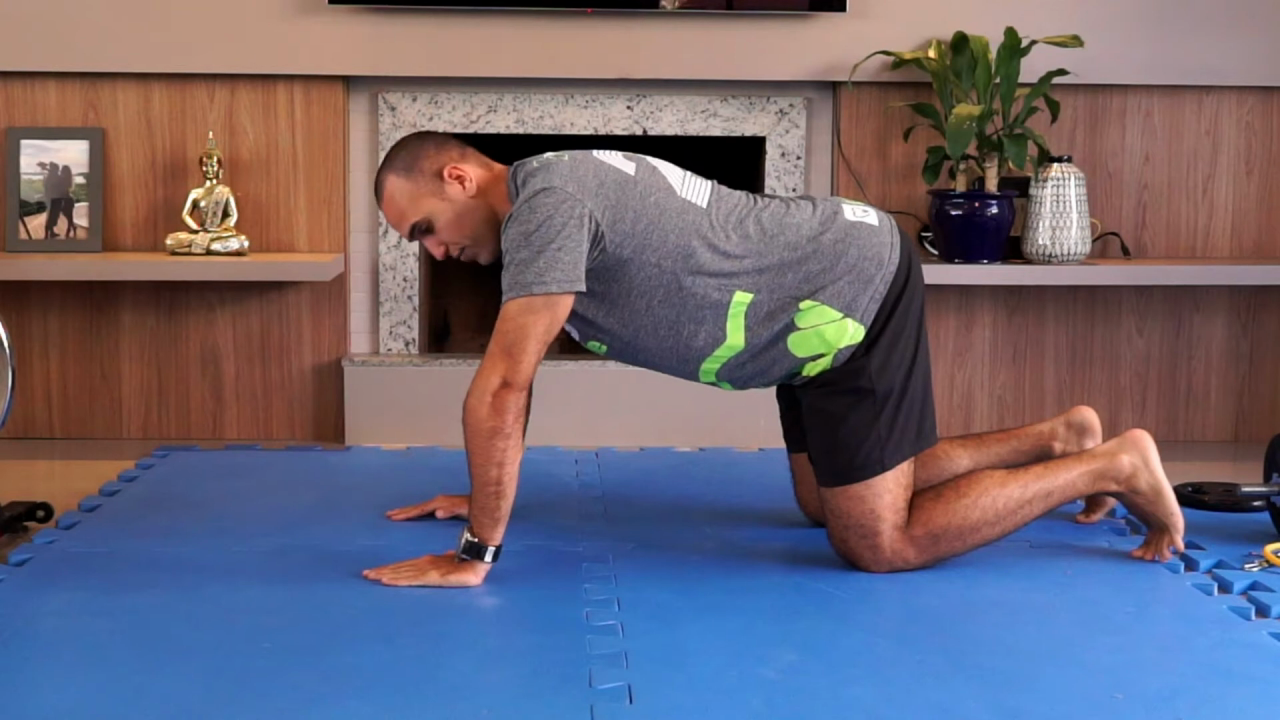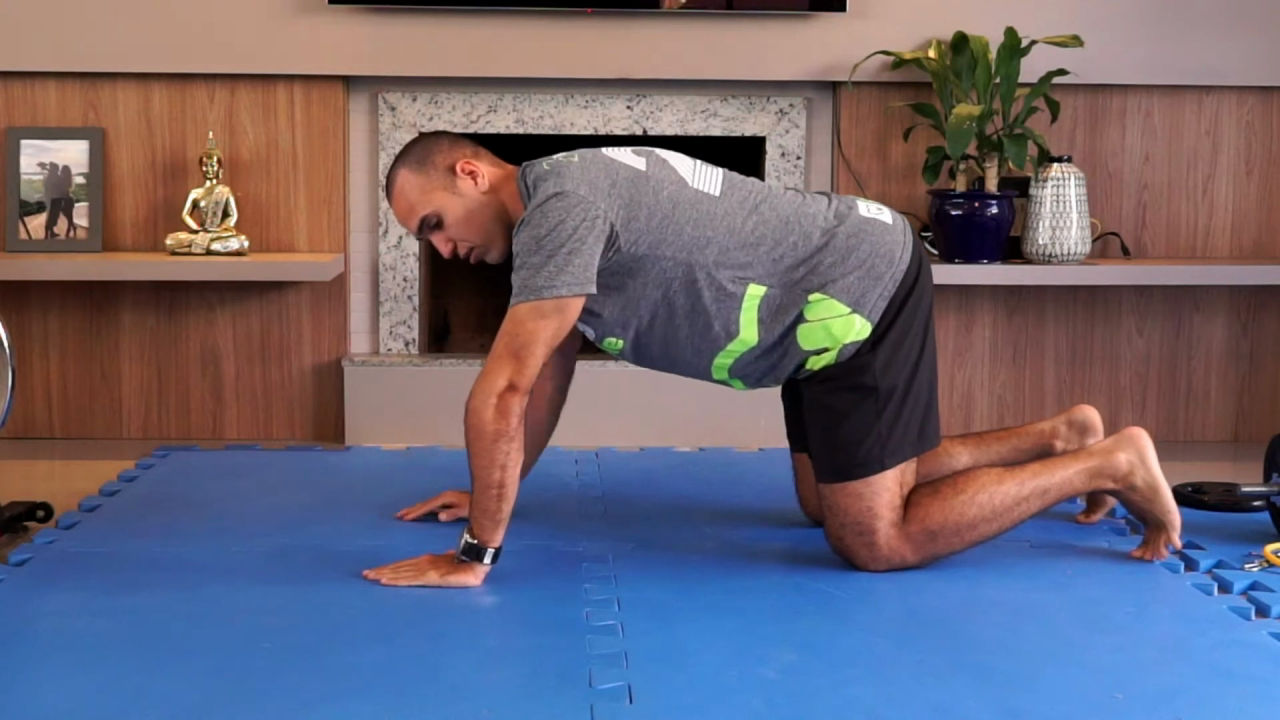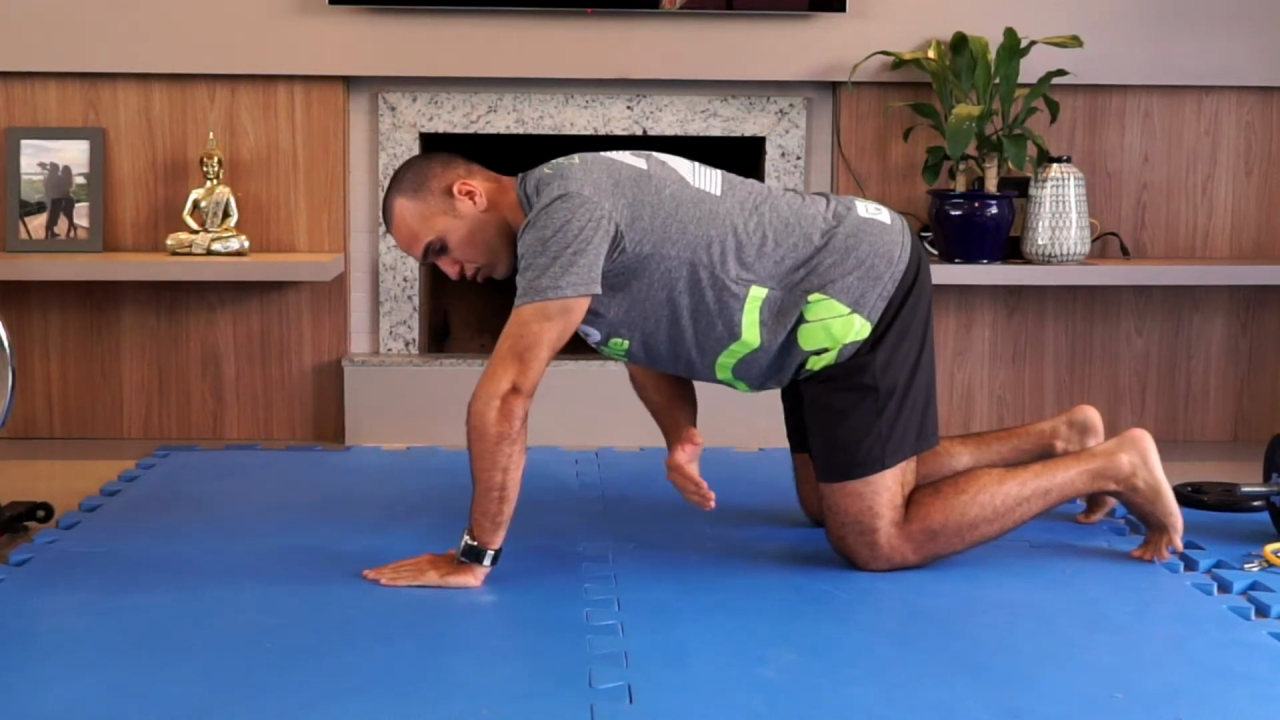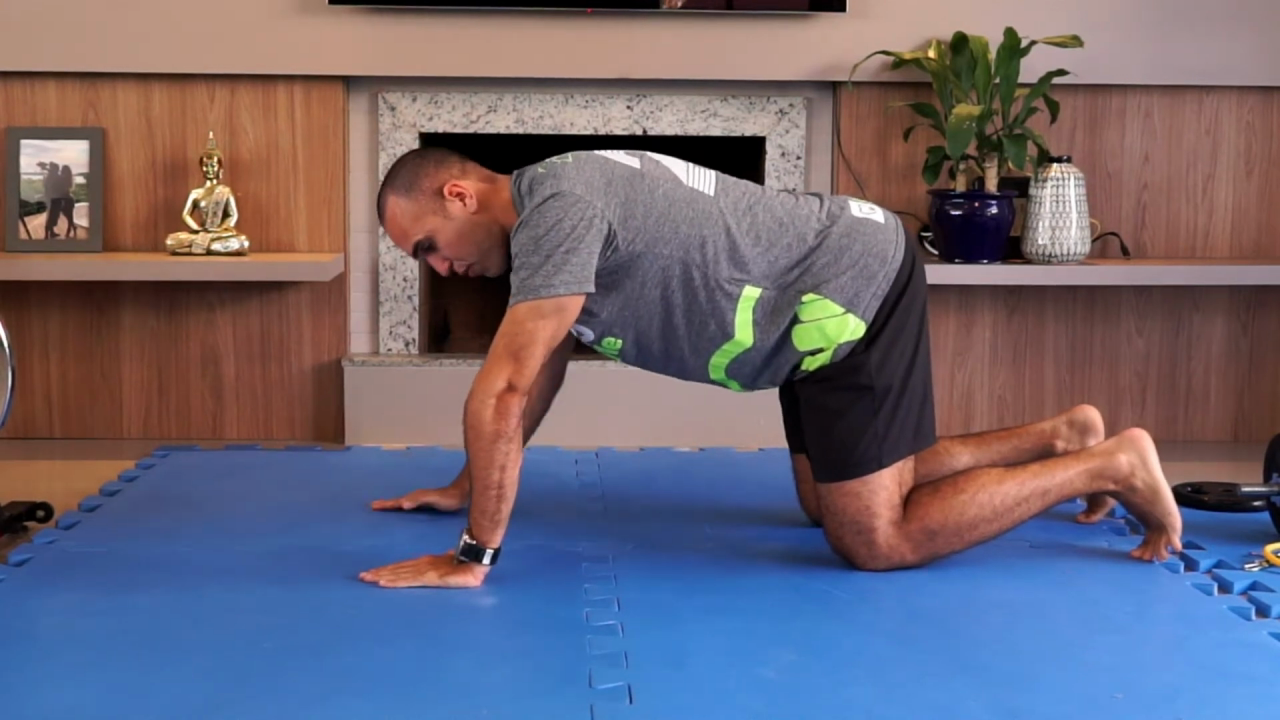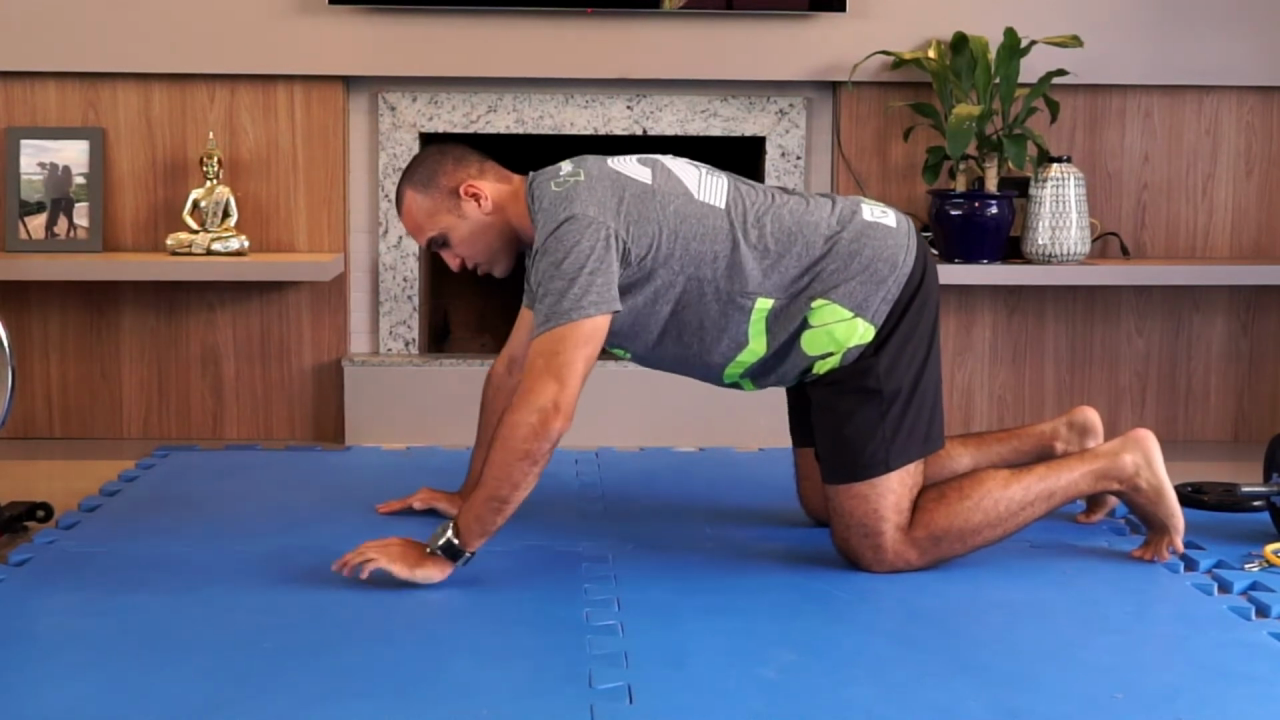
dt=1s
person 1, frame 1
left shoulder: (544, 204)
right shoulder: (543, 203)
left elbow: (501, 388)
right elbow: (516, 381)
left wrist: (477, 551)
right wrist: (484, 494)
left hip: (852, 290)
right hip: (834, 285)
left knee: (880, 542)
right knee: (831, 503)
left ankle: (1115, 467)
right ankle: (1057, 439)
person 1, frame 2
left shoulder: (560, 206)
right shoulder: (556, 207)
left elbow: (502, 391)
right elbow: (544, 378)
left wrist: (477, 553)
right wrist: (489, 491)
left hip: (859, 286)
right hip: (839, 285)
left knee: (875, 539)
right knee: (828, 502)
left ankle: (1109, 463)
right ankle: (1061, 437)
person 1, frame 3
left shoulder: (563, 207)
right shoulder: (561, 220)
left elbow: (504, 394)
right elbow: (649, 335)
left wrist: (474, 555)
right wrist: (682, 440)
left hip: (857, 284)
right hip: (842, 282)
left knee: (877, 538)
right knee: (830, 501)
left ankle: (1111, 463)
right ankle: (1059, 437)
person 1, frame 4
left shoulder: (556, 207)
right shoulder: (548, 213)
left elbow: (502, 389)
right elbow: (538, 377)
left wrist: (474, 553)
right wrist: (465, 488)
left hip: (851, 285)
right hip: (838, 280)
left knee: (875, 538)
right knee: (835, 498)
left ankle: (1110, 464)
right ankle: (1059, 437)
person 1, frame 5
left shoulder: (572, 225)
right shoulder: (557, 207)
left elbow: (544, 409)
right elbow: (512, 369)
left wrist: (447, 551)
right wrist: (469, 494)
left hip: (863, 288)
right hip: (854, 277)
left knee: (883, 541)
right knee: (829, 501)
left ankle: (1114, 465)
right ankle: (1060, 439)
